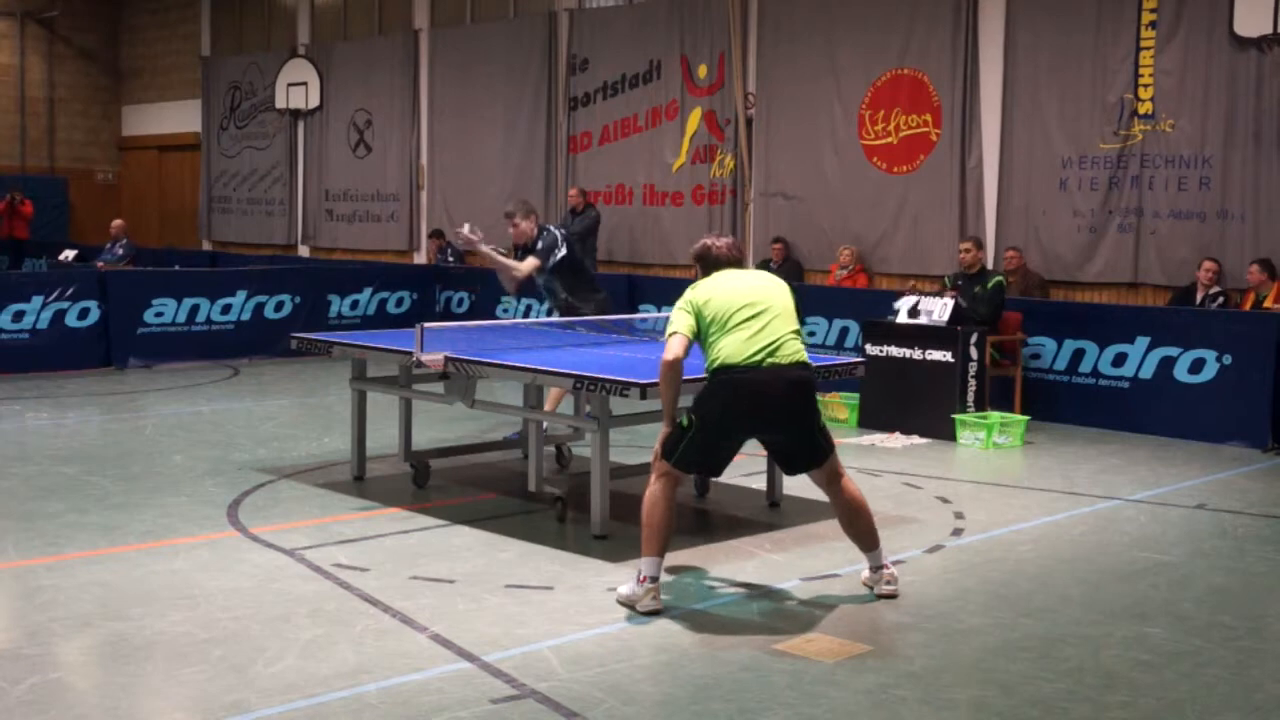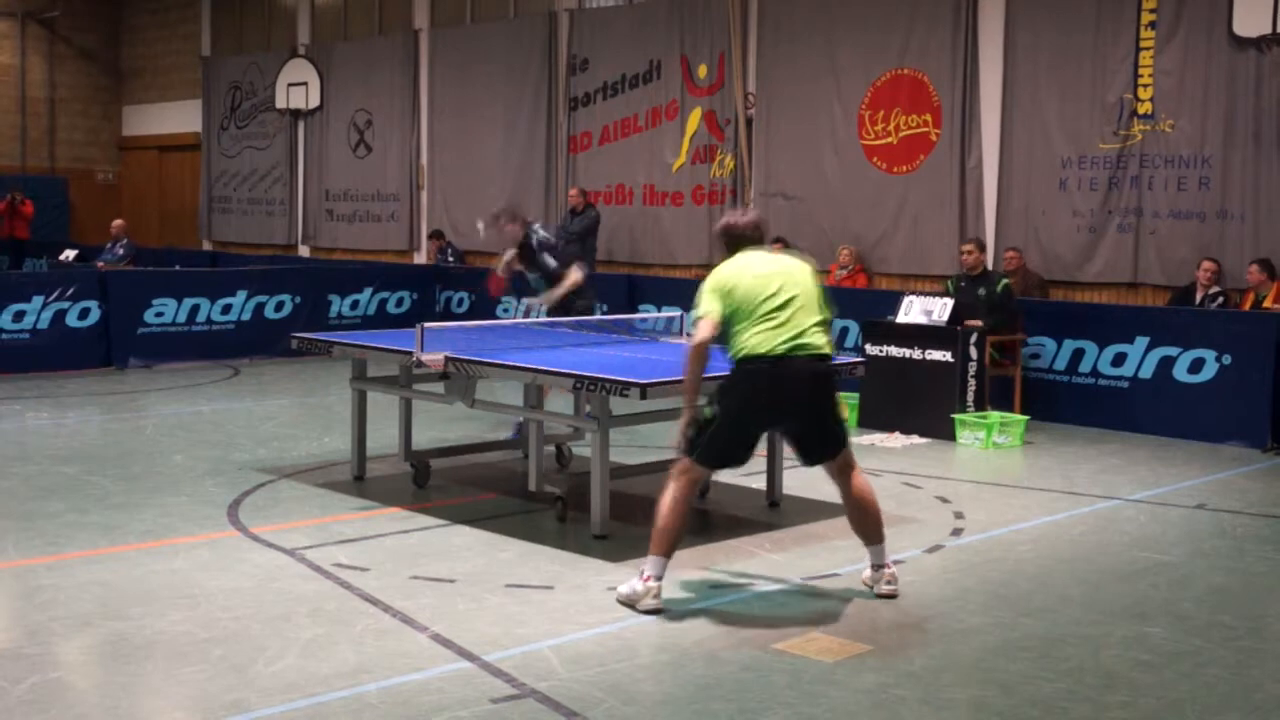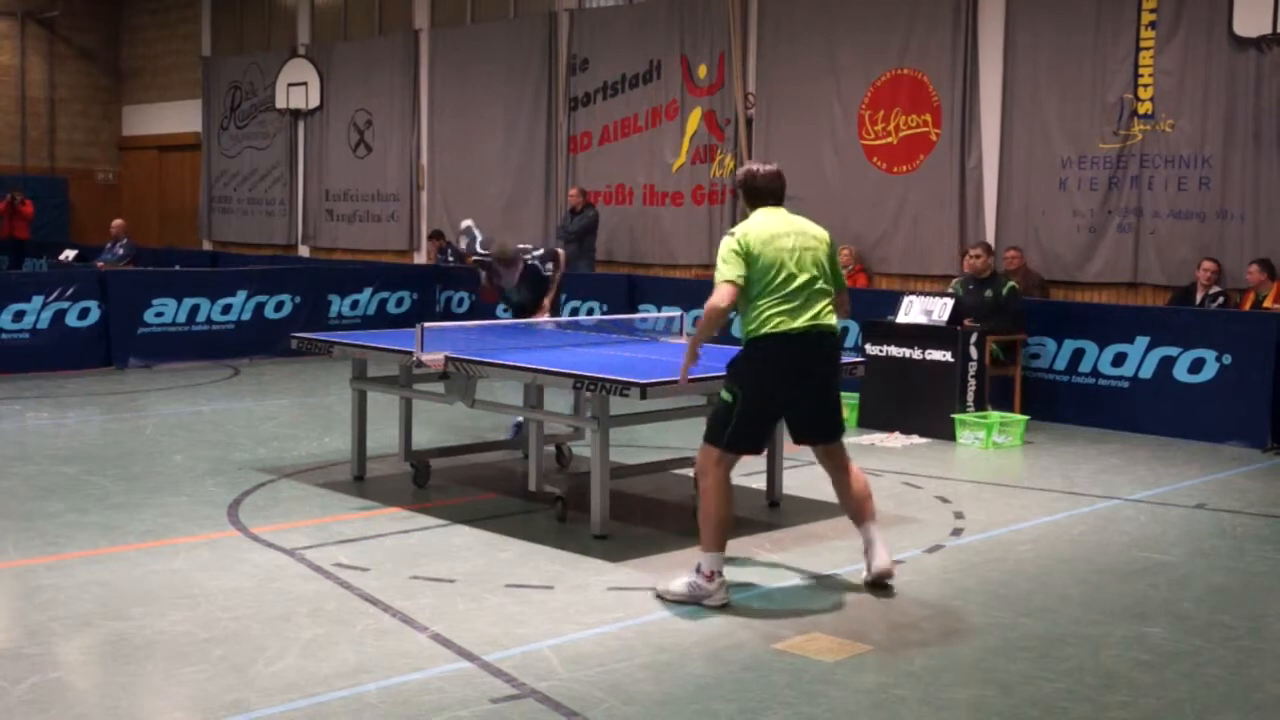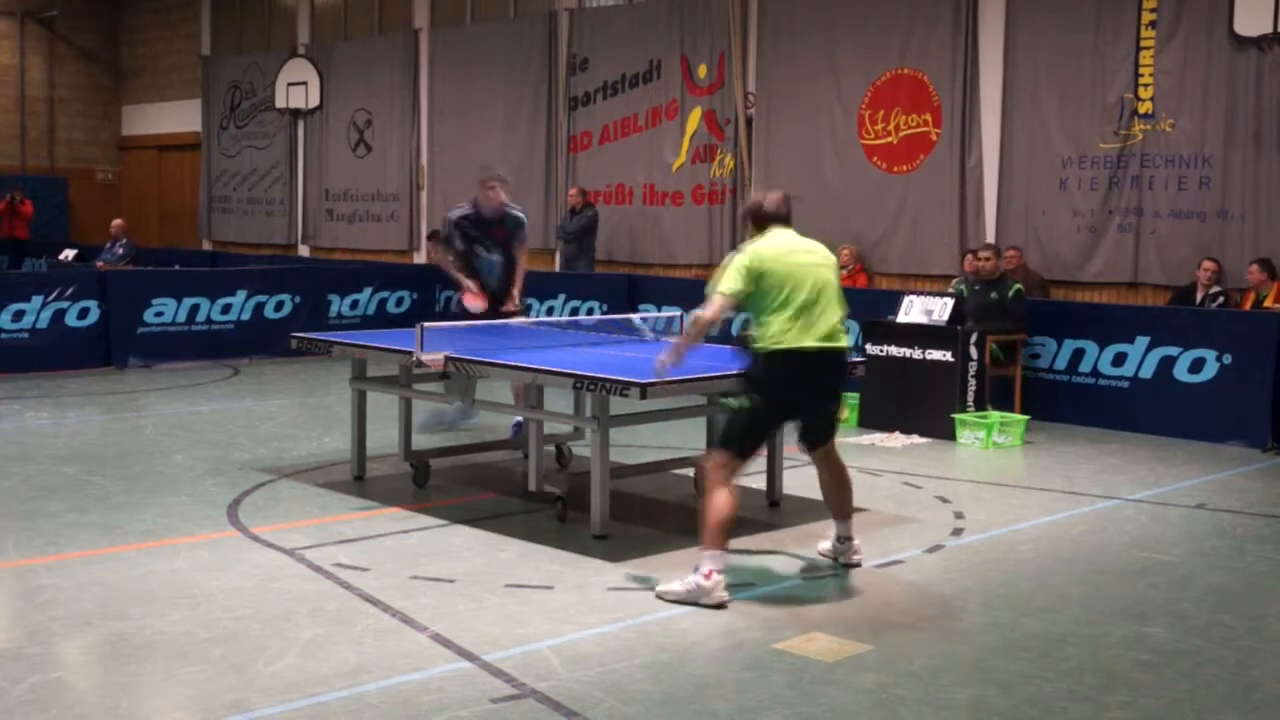
dt=0.3s
person 1, frame 1
left shoulder: (695, 294)
right shoulder: (774, 282)
left elbow: (672, 358)
left wrist: (668, 421)
left hip: (733, 386)
right hip: (792, 383)
left knee: (664, 474)
right knee: (833, 478)
left ankle: (646, 585)
right ankle: (881, 571)
person 1, frame 2
left shoulder: (722, 275)
right shoulder: (801, 265)
left elbow: (701, 340)
right elbow: (827, 331)
left wrist: (690, 408)
left hip: (757, 375)
right hip: (813, 373)
left knee: (686, 475)
right knee: (845, 470)
left ankle: (648, 583)
right ankle: (882, 570)
person 1, frame 3
left shoulder: (741, 236)
right shoulder: (819, 233)
left elbow: (720, 305)
right elbow: (843, 305)
left wrist: (692, 350)
left hip: (767, 354)
right hip: (821, 351)
left knee: (712, 462)
right knee: (835, 458)
left ankle: (710, 577)
right ankle: (876, 553)
person 1, frame 4
left shoulder: (751, 254)
right shoulder: (823, 253)
left elbow: (713, 314)
left wrist: (674, 351)
left hip: (781, 365)
right hip: (831, 363)
left knee: (720, 467)
right knee: (824, 452)
left ankle: (709, 576)
right ankle: (845, 543)
person 2, frame 1
left shoulder: (550, 239)
right shoulder: (522, 246)
left elbow: (520, 271)
right elbow: (511, 286)
left wrist: (482, 249)
right wrist: (492, 258)
left hip: (589, 308)
right hip: (571, 309)
left ankle: (540, 422)
person 2, frame 2
left shoulder: (542, 243)
right shoulder: (523, 240)
left elbow: (578, 275)
left wrist: (549, 297)
right wrist: (507, 260)
left hip: (575, 305)
right hip: (559, 306)
person 2, frame 3
left shoulder: (536, 260)
right shoulder: (483, 257)
left elbow: (560, 256)
right elbow: (467, 225)
left wrist: (548, 300)
left hip: (539, 305)
right hip: (518, 307)
left ankle: (526, 416)
person 2, frame 4
left shoulder: (515, 218)
right shoulder: (459, 218)
right elbow: (443, 254)
left wrist: (515, 291)
right wrist: (462, 280)
left hip: (505, 297)
right hip: (474, 296)
left ankle: (521, 416)
right ankle: (465, 403)
